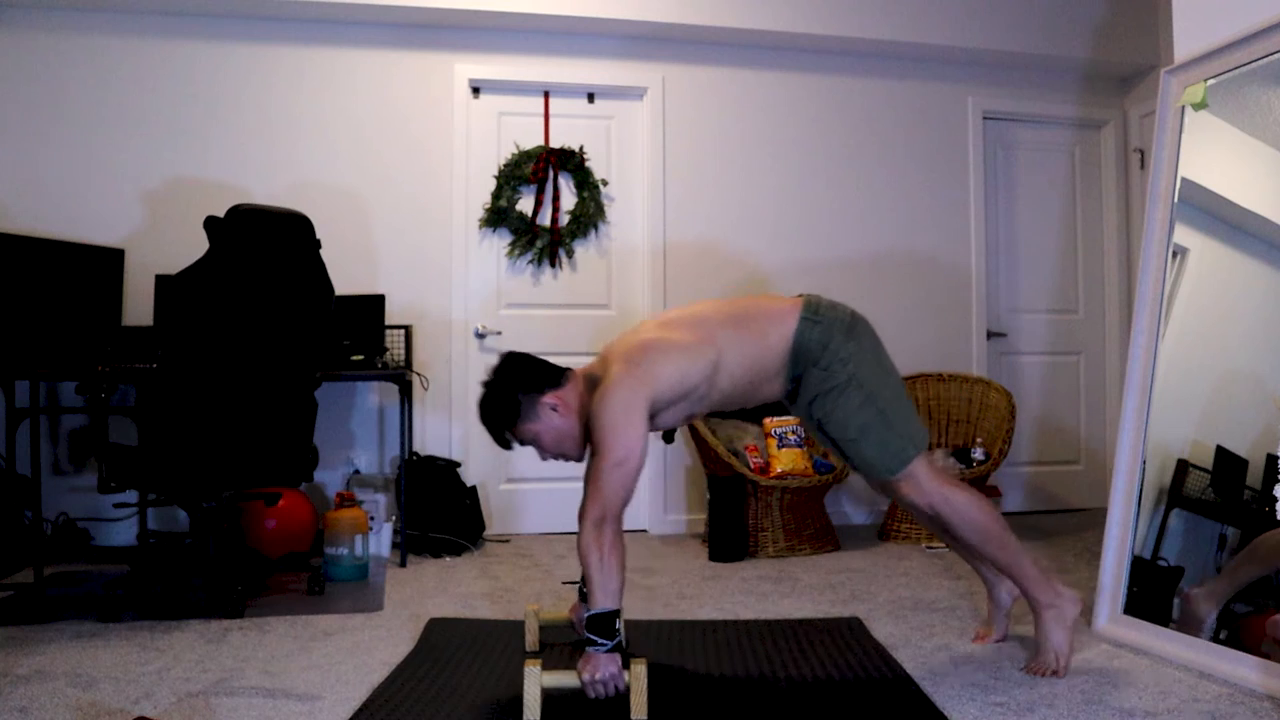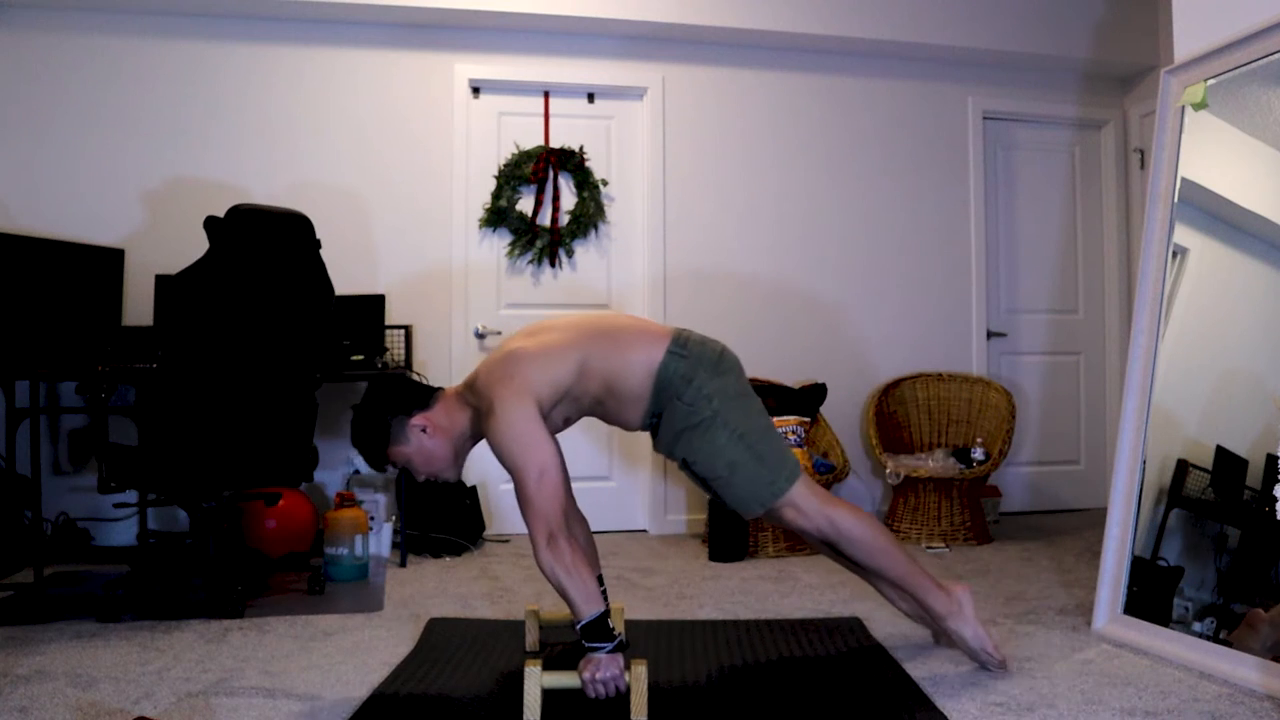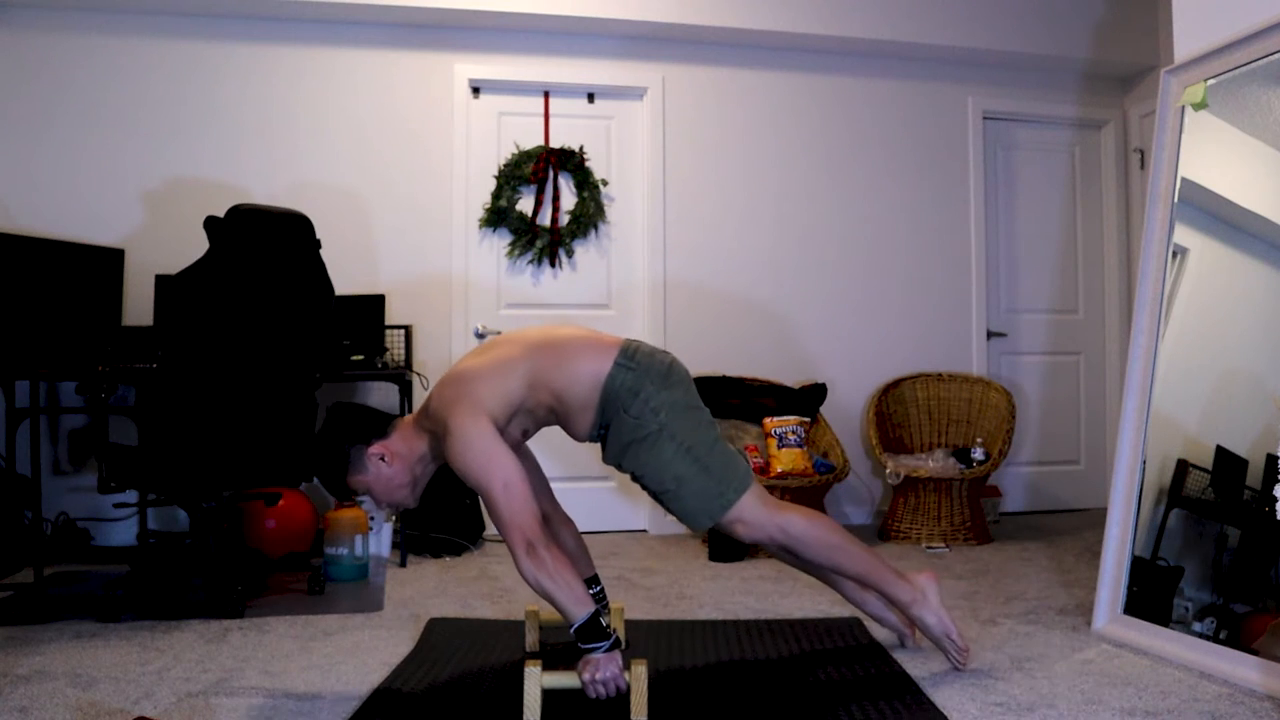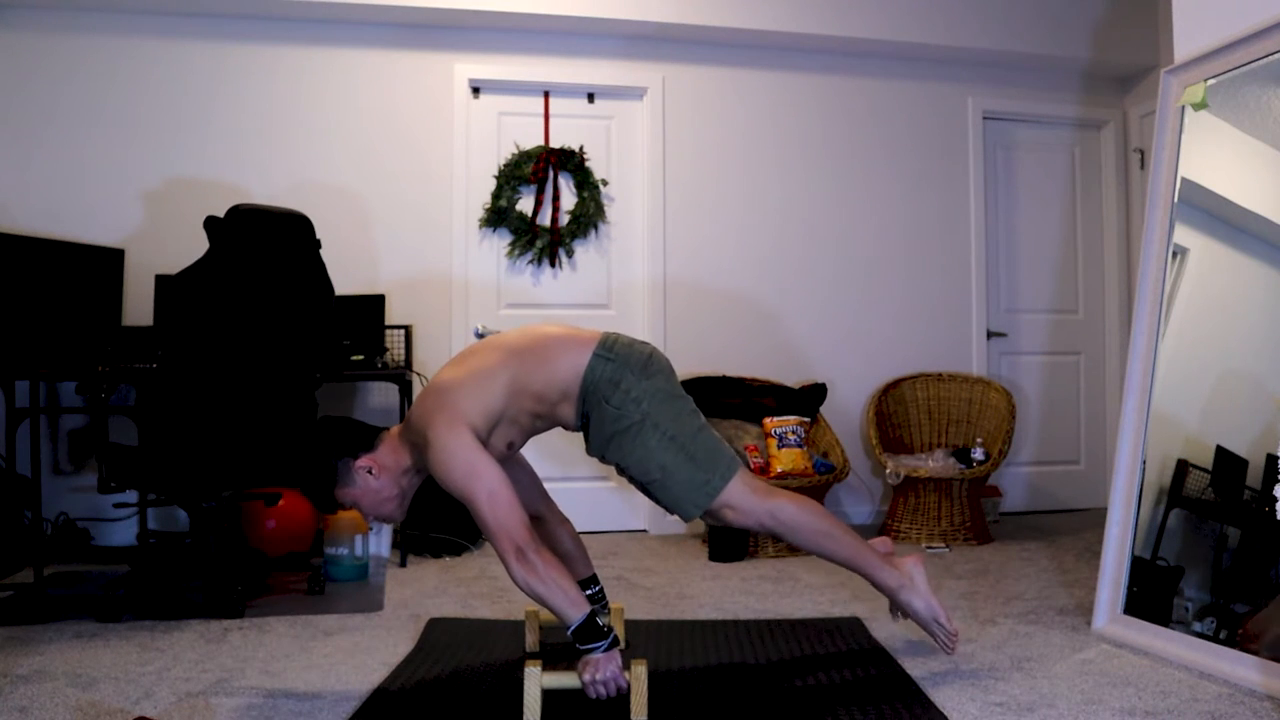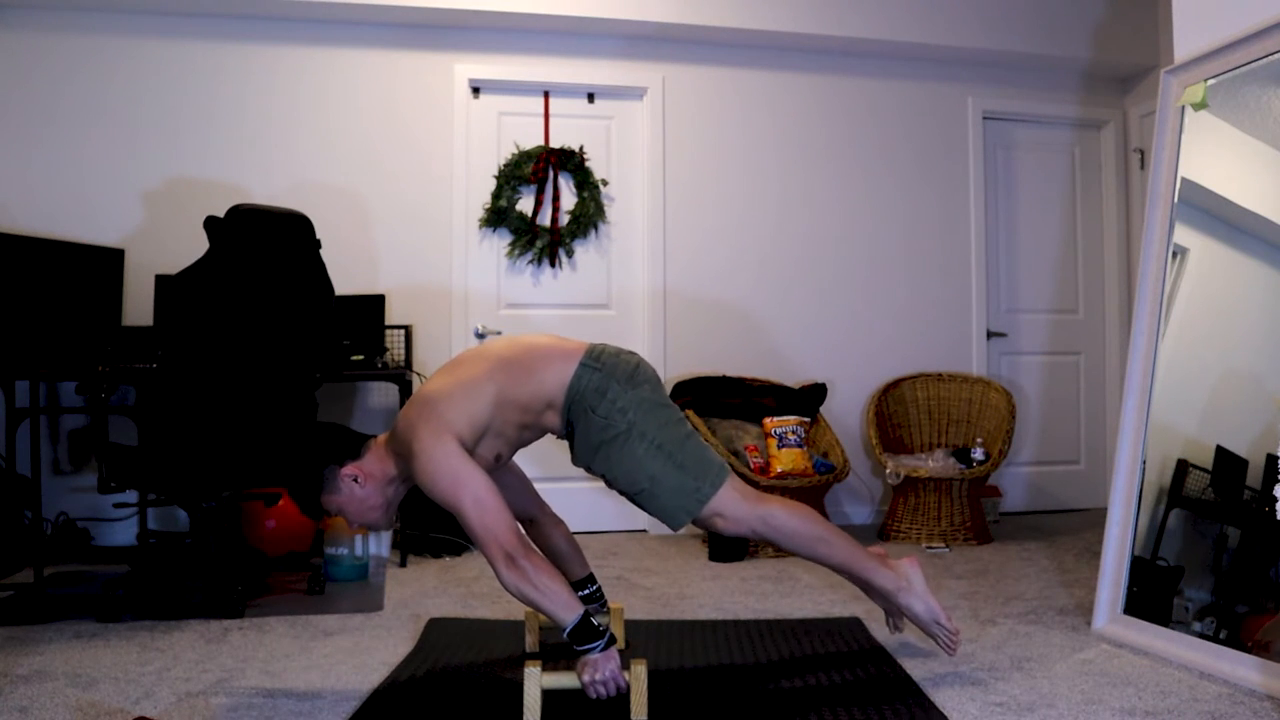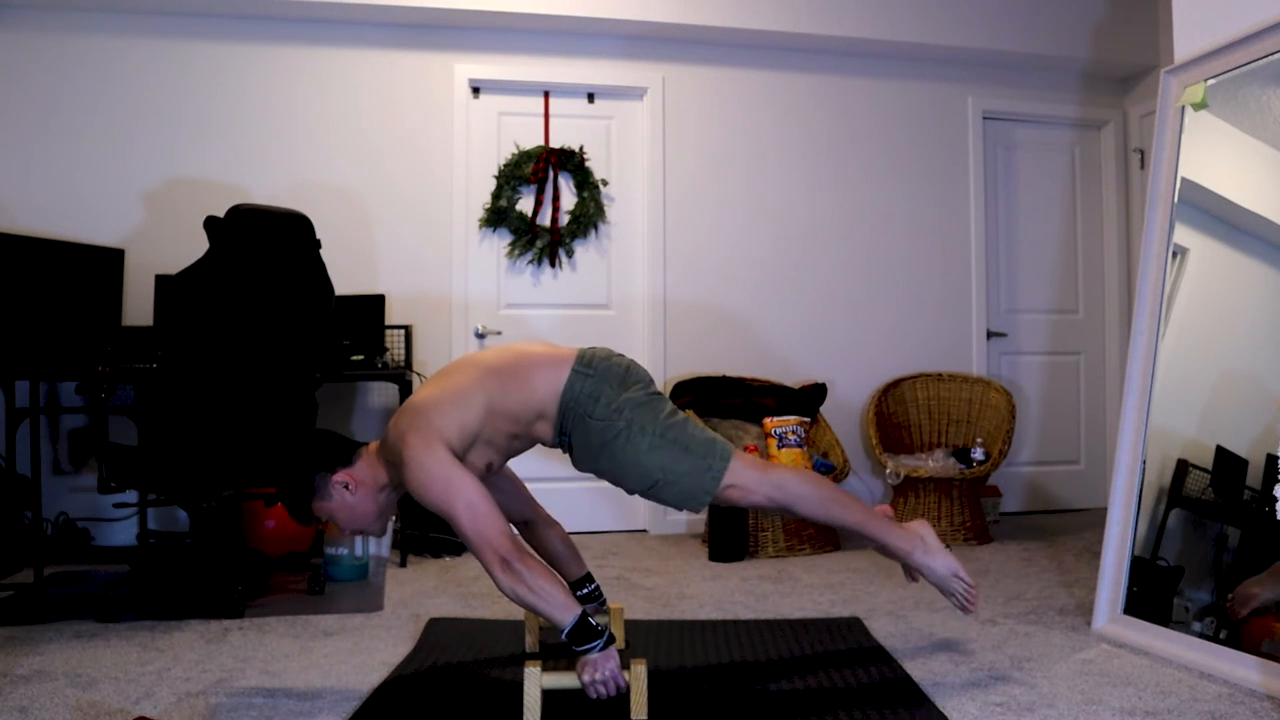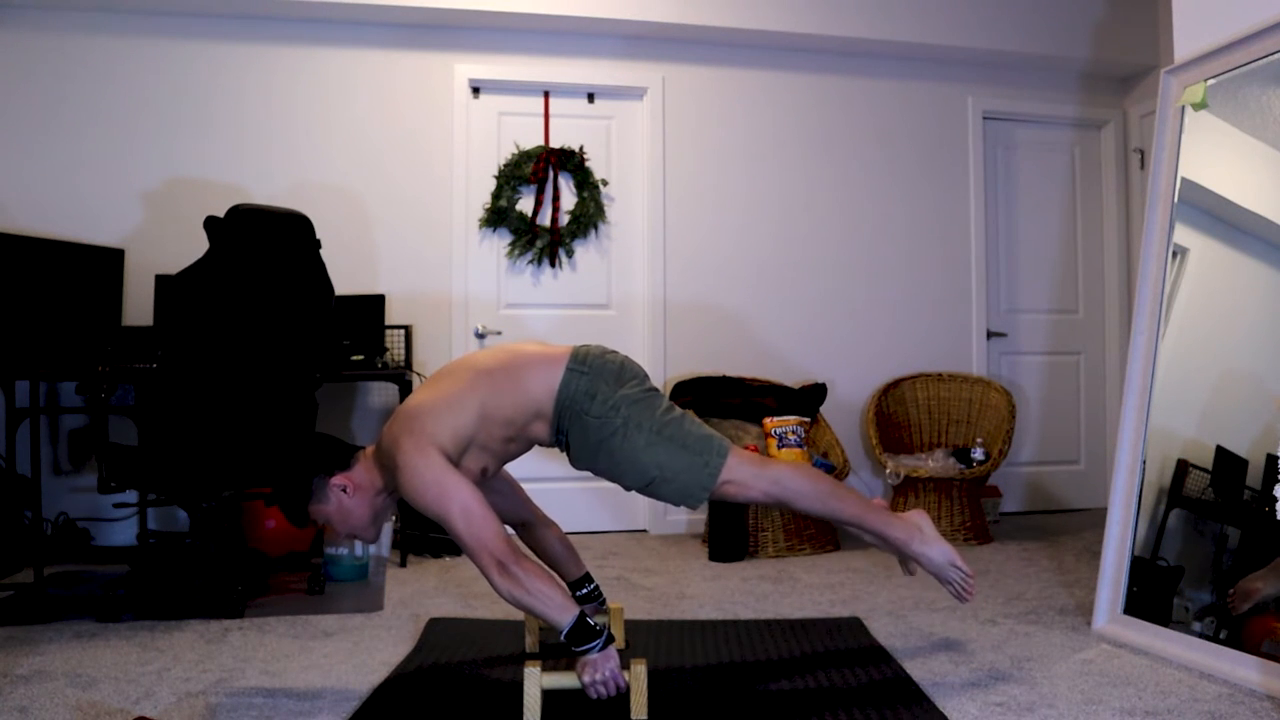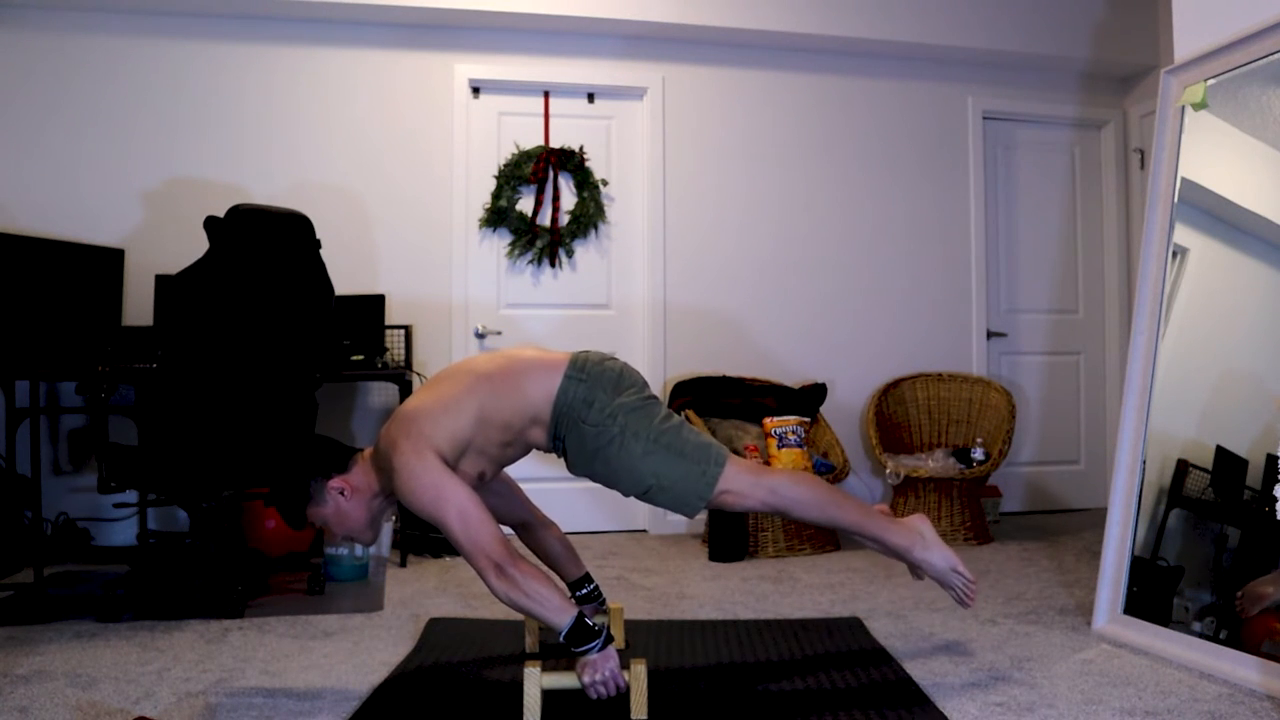
dt=0.5s
person 1, frame 1
left shoulder: (616, 393)
right shoulder: (605, 384)
left elbow: (600, 523)
right elbow: (600, 513)
left wrist: (606, 640)
right wrist: (593, 599)
left hip: (823, 347)
right hip: (808, 351)
left knee: (919, 486)
right knee: (902, 485)
left ankle: (1049, 598)
right ankle: (999, 582)
person 1, frame 2
left shoulder: (502, 409)
right shoulder: (496, 392)
left elbow: (549, 536)
right elbow: (563, 513)
left wrist: (601, 641)
right wrist: (595, 601)
left hip: (687, 385)
right hip: (686, 378)
left knee: (804, 509)
right knee: (796, 510)
left ankle: (943, 603)
right ankle: (920, 601)
person 1, frame 3
left shoulder: (457, 430)
right shoulder: (470, 419)
left elbow: (530, 547)
right elbow: (548, 516)
left wrist: (596, 641)
right wrist: (594, 603)
left hip: (634, 396)
right hip: (631, 390)
left knee: (756, 520)
right knee: (746, 517)
left ankle: (907, 592)
right ankle: (869, 595)
person 1, frame 4
left shoulder: (440, 442)
right shoulder: (451, 425)
left elbow: (520, 552)
right elbow: (541, 516)
left wrist: (593, 641)
right wrist: (593, 605)
left hip: (615, 386)
right hip: (615, 380)
left knee: (743, 503)
right knee: (732, 501)
left ankle: (893, 576)
right ankle: (868, 552)
person 1, frame 5
left shoulder: (424, 450)
right shoulder: (446, 436)
left elbow: (510, 557)
right elbow: (532, 516)
left wrist: (590, 641)
right wrist: (589, 603)
left hip: (601, 398)
right hip: (602, 389)
left knee: (734, 511)
right knee: (723, 507)
left ankle: (889, 578)
right ankle: (870, 566)
person 1, frame 6
left shoulder: (415, 458)
right shoulder: (429, 439)
left elbow: (506, 560)
right elbow: (527, 517)
left wrist: (587, 640)
right wrist: (587, 598)
left hip: (594, 403)
right hip: (594, 391)
left knee: (747, 483)
right knee: (740, 480)
left ankle: (902, 539)
right ankle: (870, 521)
person 1, frame 7
left shoulder: (409, 462)
right shoulder: (429, 446)
left elbow: (502, 563)
right elbow: (526, 519)
left wrist: (588, 639)
right wrist: (586, 598)
left hip: (591, 399)
right hip: (588, 392)
left knee: (745, 479)
right knee: (738, 477)
left ankle: (902, 530)
right ankle: (879, 526)
person 1, frame 8
left shoulder: (406, 465)
right shoulder: (430, 450)
left elbow: (498, 565)
right elbow: (522, 517)
left wrist: (586, 640)
right wrist: (586, 597)
left hip: (588, 407)
right hip: (586, 395)
left knee: (741, 487)
right knee: (736, 480)
left ankle: (903, 536)
right ankle: (873, 522)
